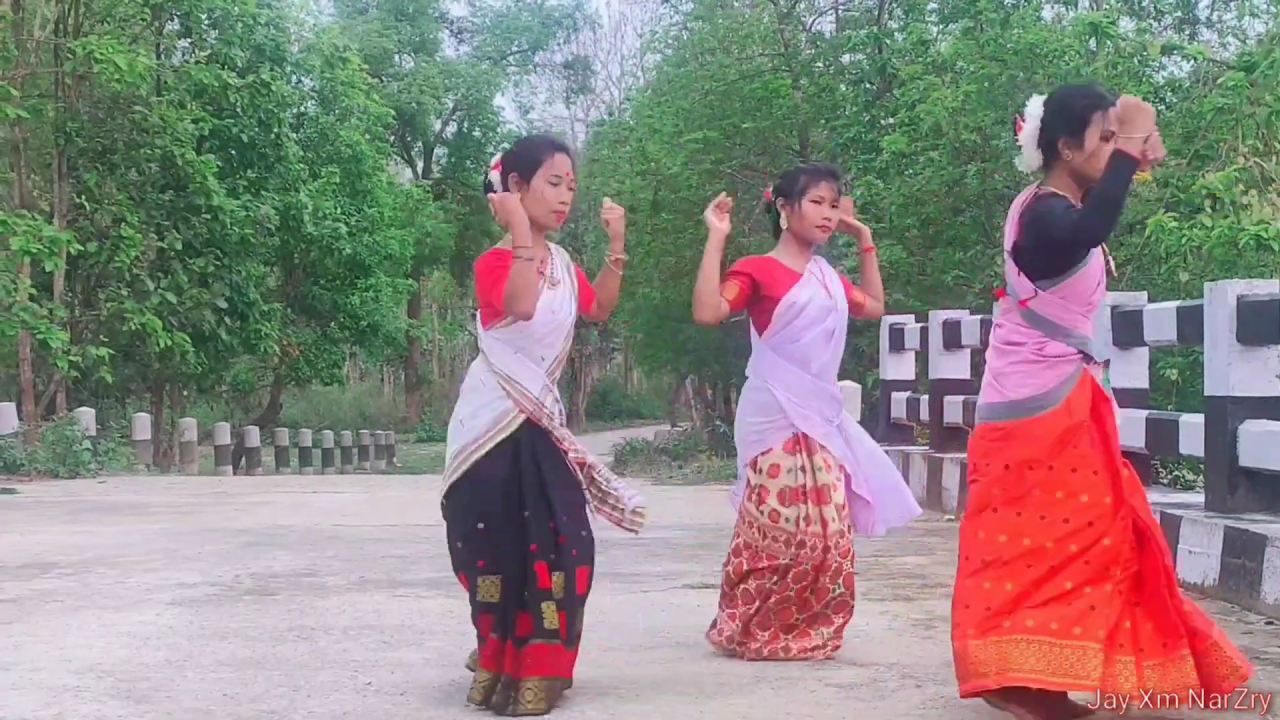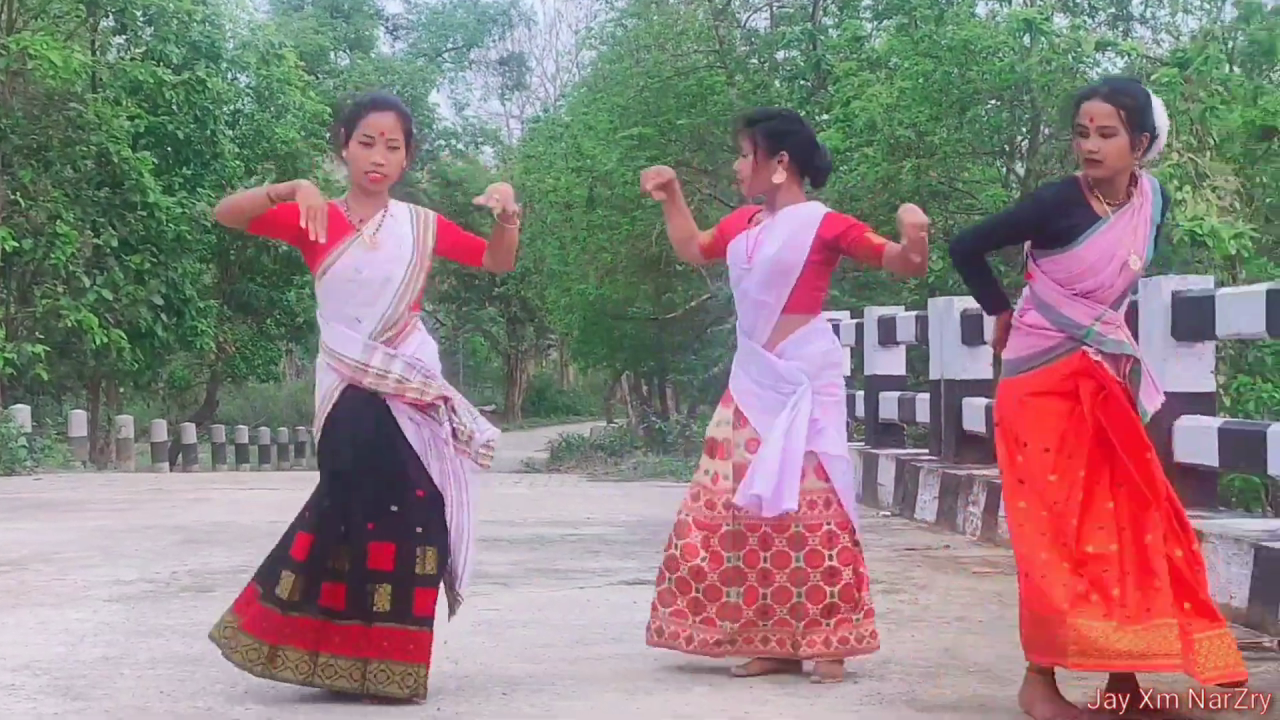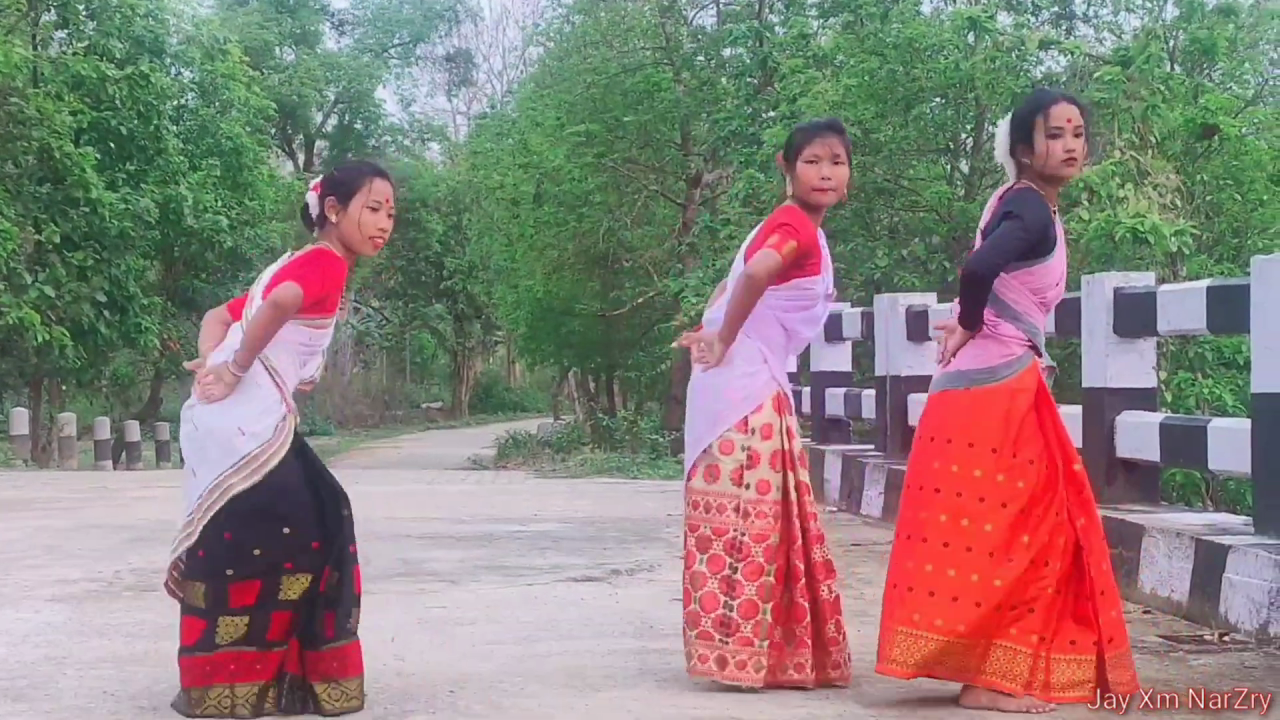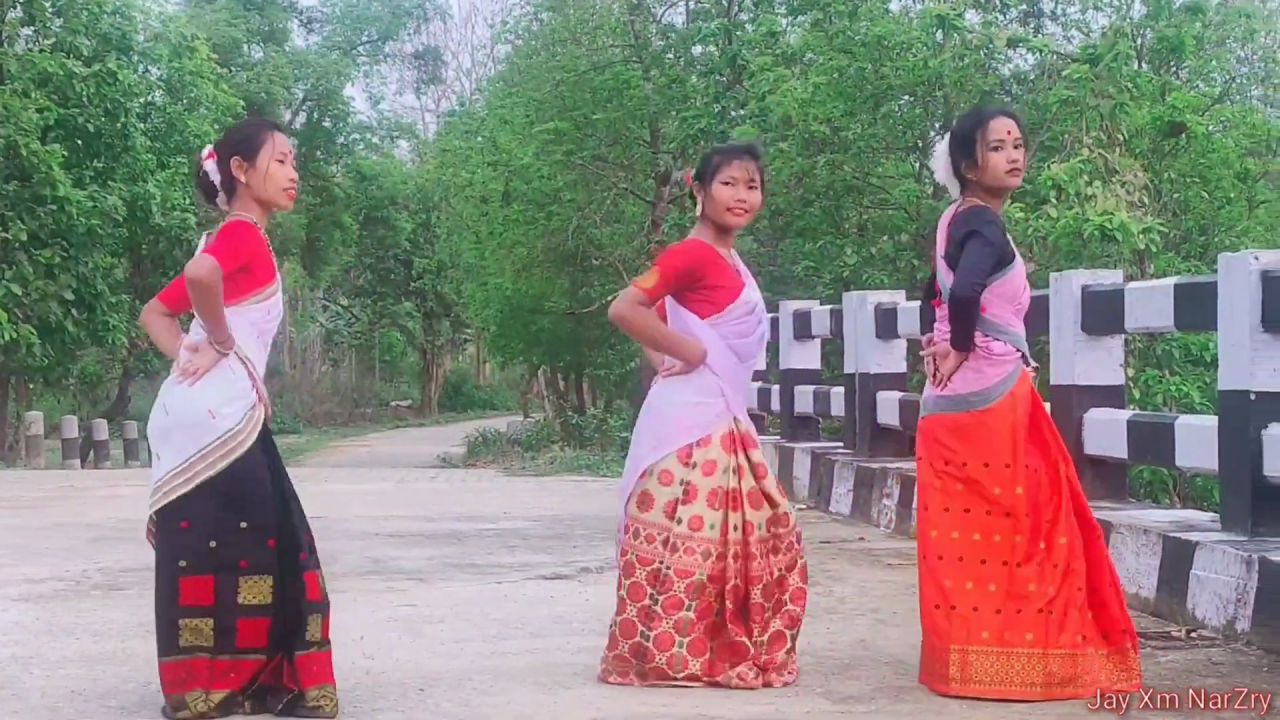
dt=1s
person 1, frame 1
left shoulder: (1051, 203)
right shoulder: (1053, 215)
right elbow: (1090, 230)
left wrist: (1131, 160)
right wrist: (1130, 154)
left hip: (1062, 397)
right hip: (1043, 400)
left knee: (1104, 529)
right knee: (1083, 533)
person 1, frame 2
left shoulder: (1153, 198)
right shoulder: (1057, 201)
right elbow: (965, 246)
right wrist: (1000, 315)
left hip: (1112, 374)
right hip: (1046, 375)
left knee: (1129, 514)
right knee: (1062, 521)
left ankle: (1117, 662)
person 1, frame 3
left shoulder: (1020, 204)
right shoulder: (1031, 209)
left elbow: (978, 269)
right elbow: (980, 268)
left wrist: (966, 324)
right wrist: (971, 328)
left hip: (1008, 387)
right hip: (996, 387)
left knee: (1035, 529)
right knee: (997, 533)
left ankle: (999, 668)
right ankle: (982, 677)
person 1, frame 4
left shoulder: (961, 221)
right shoulder: (983, 224)
left elbow: (942, 291)
right elbow: (964, 293)
right wrist: (960, 349)
left hip: (967, 401)
right hip: (989, 399)
left knee: (987, 533)
right knee: (1013, 530)
left ankle: (980, 666)
right ankle: (987, 674)
person 2, frame 1
left shoulder: (561, 260)
right shoulder: (495, 260)
left elbow: (600, 309)
right elbow: (522, 308)
left wrist: (616, 244)
right wrist: (519, 233)
left hip: (539, 419)
right hip: (493, 421)
left knee: (562, 540)
right knee: (501, 545)
left ankle: (529, 669)
right ankle: (519, 671)
person 2, frame 2
left shoulder: (422, 223)
right shoulder: (318, 219)
left elbow: (499, 260)
right elbow: (226, 214)
left wrist: (508, 213)
right wrist: (289, 189)
left hip: (412, 390)
right hip: (350, 389)
left knee: (407, 514)
right knee: (352, 512)
left ankle: (388, 665)
person 2, frame 3
left shoulder: (297, 264)
right shoulder: (327, 263)
left elbow: (219, 316)
right elbow: (283, 300)
left wrist: (213, 369)
right wrist: (236, 369)
left hip: (226, 420)
right hip: (250, 424)
left knee: (281, 545)
right knee: (289, 548)
person 2, frame 4
left shoulder: (228, 243)
right shoulder: (243, 234)
left elbow: (155, 312)
right elbow: (199, 273)
left wrist: (192, 355)
right wrist: (220, 345)
left hip: (212, 415)
right hip: (219, 417)
left knee: (258, 545)
right knee: (235, 549)
person 3, frame 1
left shoulder: (829, 276)
right shoulder: (757, 269)
left elbow: (874, 307)
right elbow: (708, 312)
left wrist: (865, 242)
right wrist: (715, 239)
left hip: (820, 421)
right hip: (775, 421)
left knee: (829, 538)
right knee: (780, 537)
left ankle: (804, 634)
right ankle: (745, 630)
person 3, frame 2
left shoulder: (827, 223)
right shoulder: (741, 223)
left elbow: (905, 265)
right elbow: (692, 249)
left wrist: (915, 234)
right wrist: (672, 197)
left hip: (804, 383)
right hip: (751, 383)
left knee: (806, 508)
right knee: (722, 506)
left ankle: (823, 638)
right ankle: (770, 639)
person 3, frame 3
left shoulder: (802, 229)
right shoulder: (793, 225)
left elbow: (735, 283)
right elbow: (756, 271)
left wrist: (713, 331)
right wrist: (725, 336)
left hip: (761, 388)
right hip: (743, 387)
left knee: (781, 519)
right knee: (746, 521)
left ankle: (787, 651)
right ankle: (740, 652)
person 3, frame 4
left shoulder: (729, 260)
right shoulder: (691, 253)
right elbow: (623, 310)
left wrist: (675, 360)
right wrist: (686, 353)
left hip: (725, 420)
right hip: (692, 420)
left knee: (769, 532)
right knee: (685, 542)
left ankle: (737, 654)
right ankle: (665, 659)
